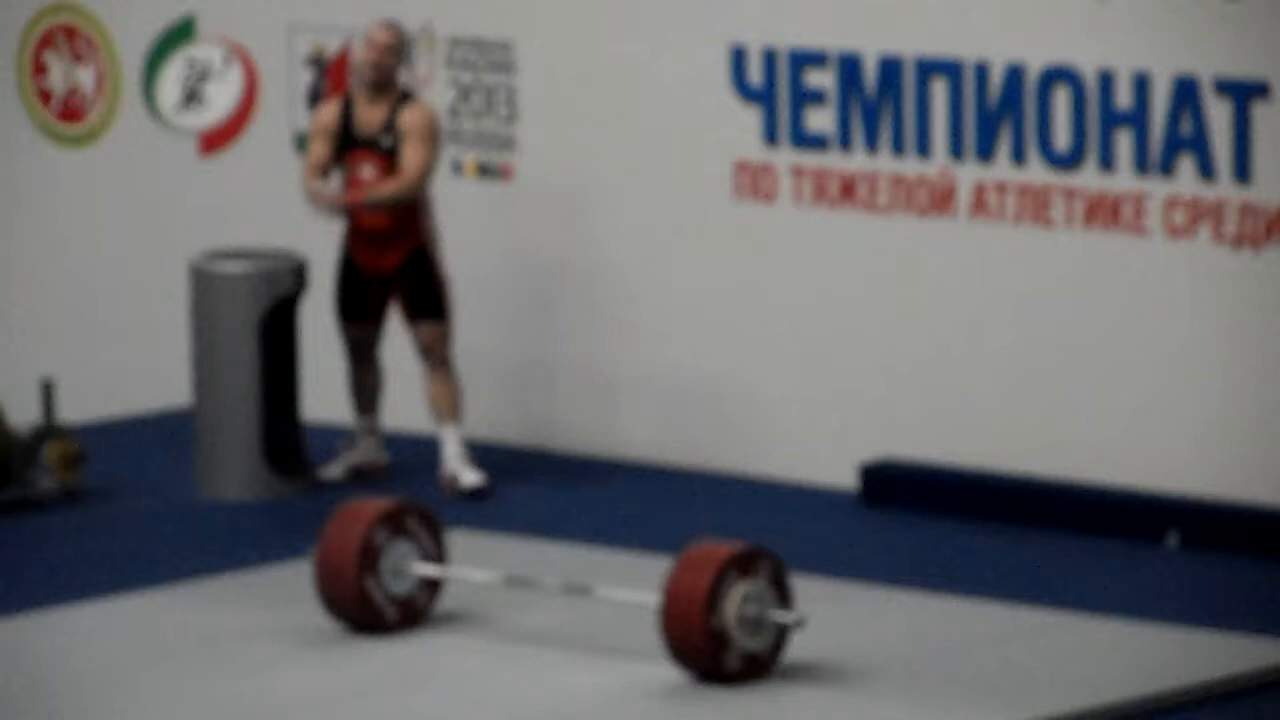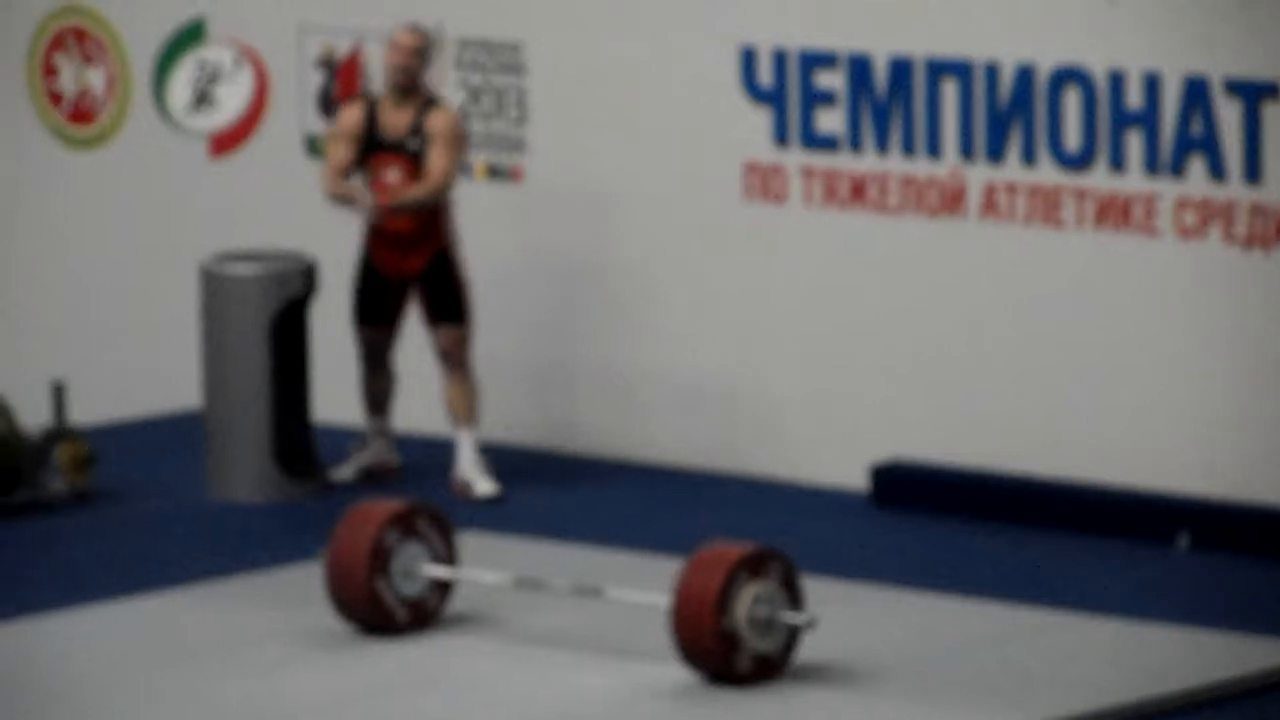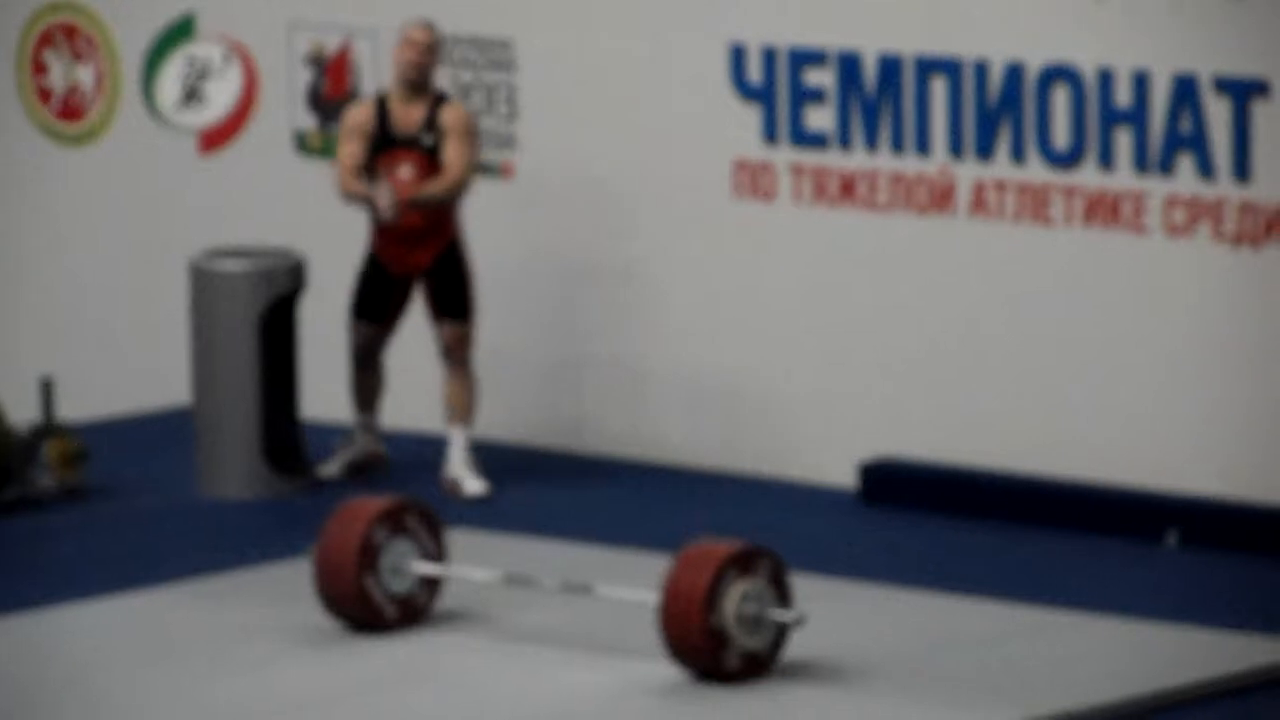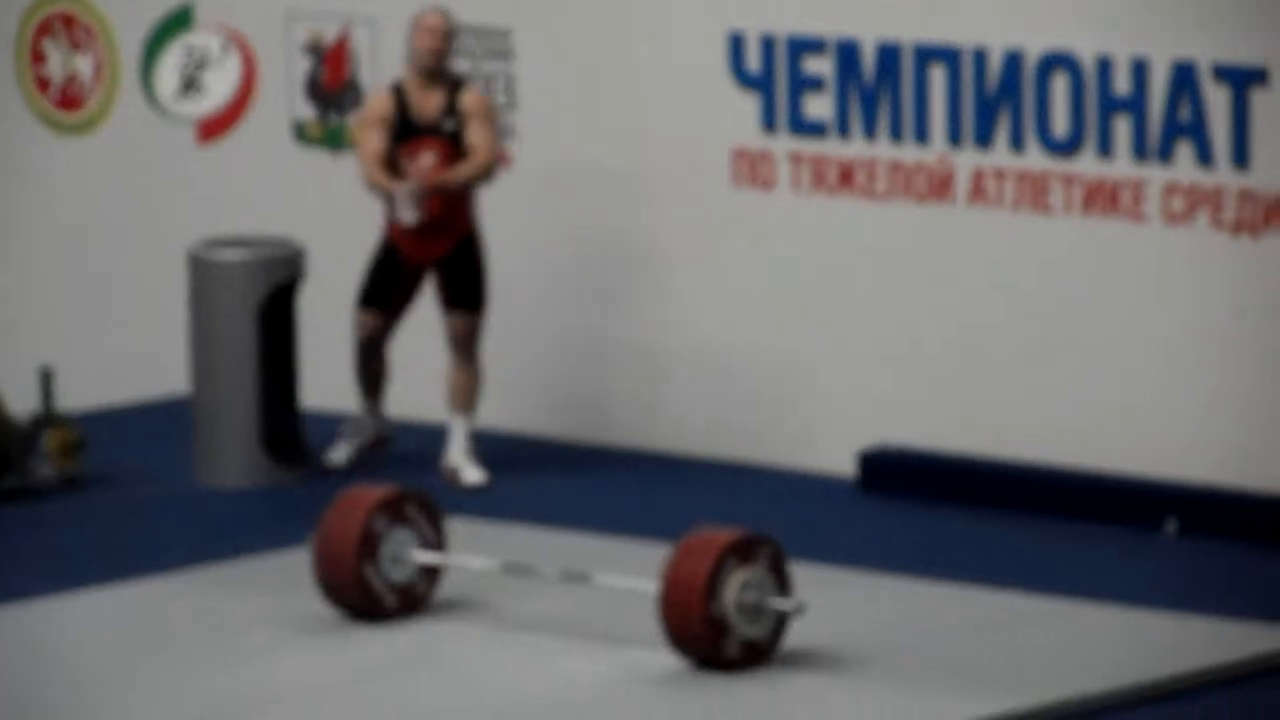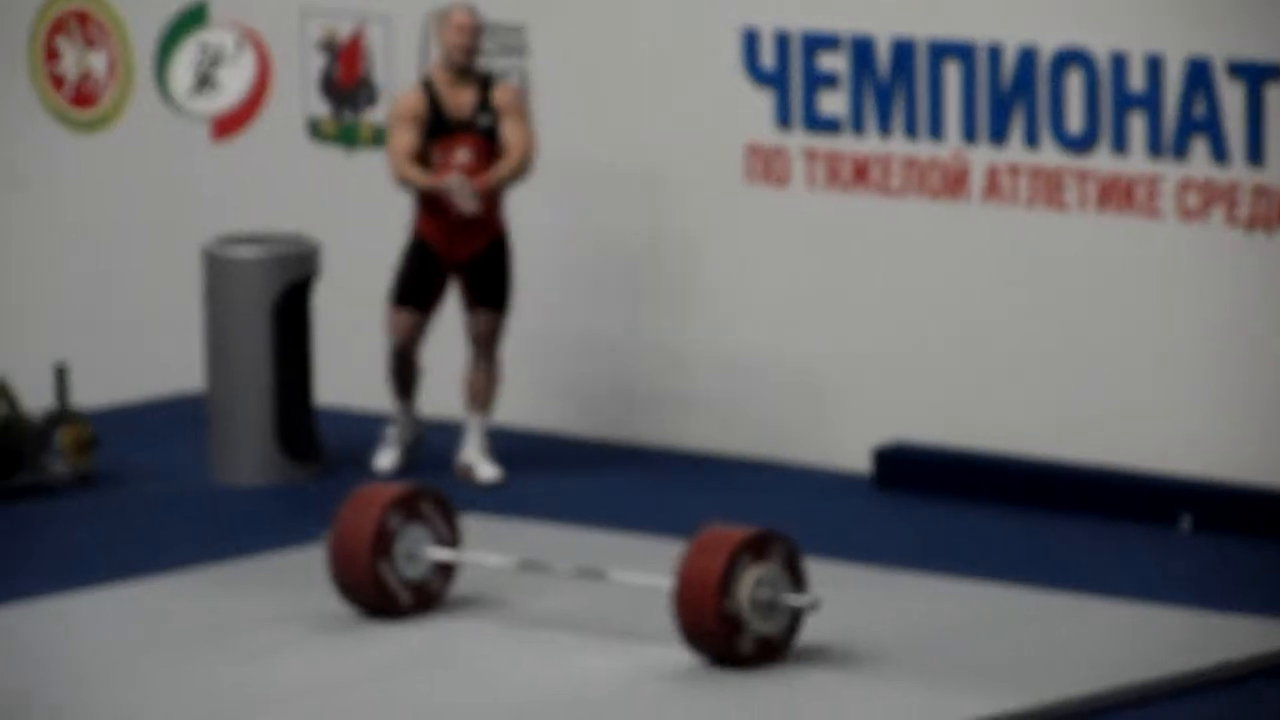
dt=0.1s
person 1, frame 1
left shoulder: (415, 116)
right shoulder: (330, 114)
left elbow: (410, 183)
right elbow: (312, 175)
left wrist: (350, 200)
right wrist: (321, 194)
left hip: (412, 246)
right hip: (361, 247)
left knee: (434, 349)
right knee: (358, 347)
left ankle: (453, 458)
right ankle: (368, 446)
person 1, frame 2
left shoulder: (441, 120)
right shoulder: (353, 117)
left elbow: (436, 187)
right elbow: (332, 179)
left wrist: (381, 201)
right wrist: (352, 194)
left hip: (434, 249)
right hip: (381, 250)
left knee: (453, 353)
right knee: (372, 349)
left ankle: (468, 463)
right ankle: (379, 447)
person 1, frame 3
left shoulder: (452, 114)
right shoulder: (364, 116)
left elbow: (457, 179)
right elbow: (345, 180)
left wrist: (404, 197)
right wrist: (373, 195)
left hip: (442, 248)
right hip: (387, 247)
left knee: (456, 350)
right knee: (363, 346)
left ankle: (458, 460)
right ankle: (366, 443)
person 1, frame 4
left shoulder: (470, 100)
right shoulder: (381, 105)
left elbow: (486, 162)
right elbow: (372, 170)
left wrist: (431, 183)
right wrist: (400, 191)
left hip: (458, 237)
right hip: (402, 237)
left knee: (464, 341)
right knee: (367, 334)
left ankle: (459, 449)
right ankle: (370, 422)
person 1, frame 5
left shoulder: (503, 96)
right shoulder: (412, 102)
left elbow: (520, 156)
right elbow: (402, 168)
left wrist: (478, 186)
right wrist: (444, 185)
left hip: (487, 236)
right hip: (432, 236)
left knee: (486, 340)
right knee: (401, 338)
left ankle: (475, 446)
right ankle: (401, 424)
